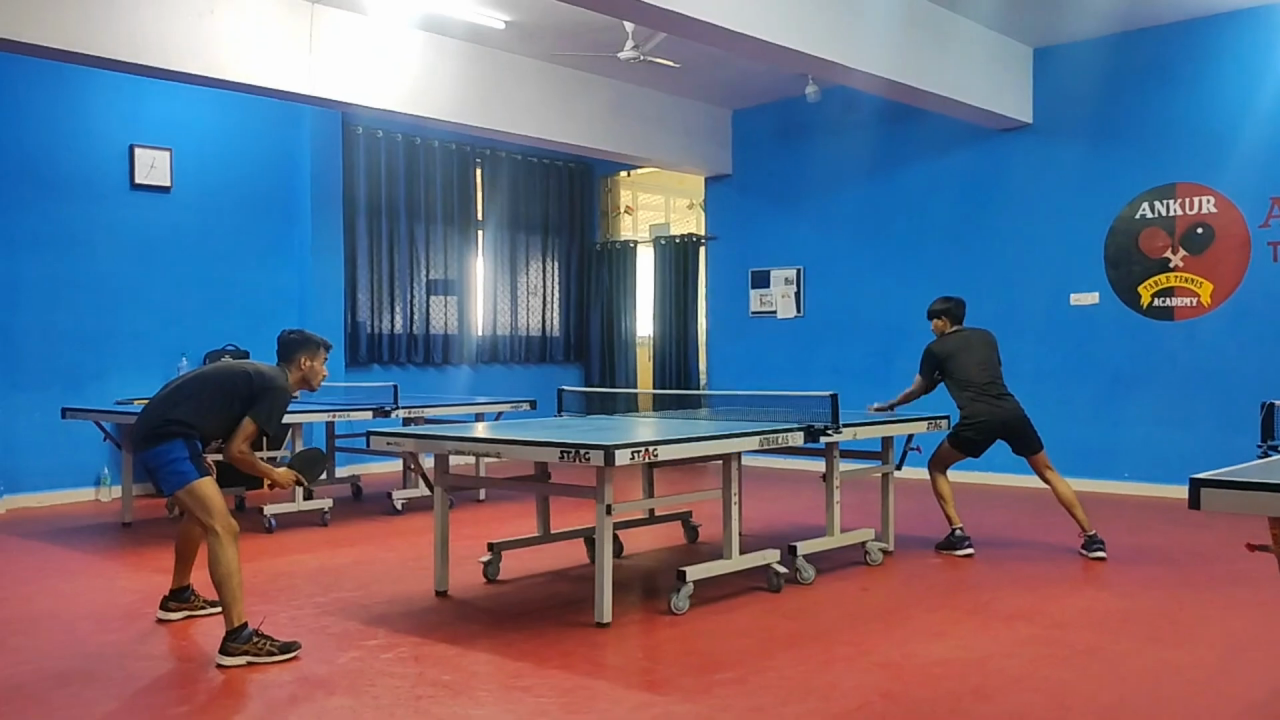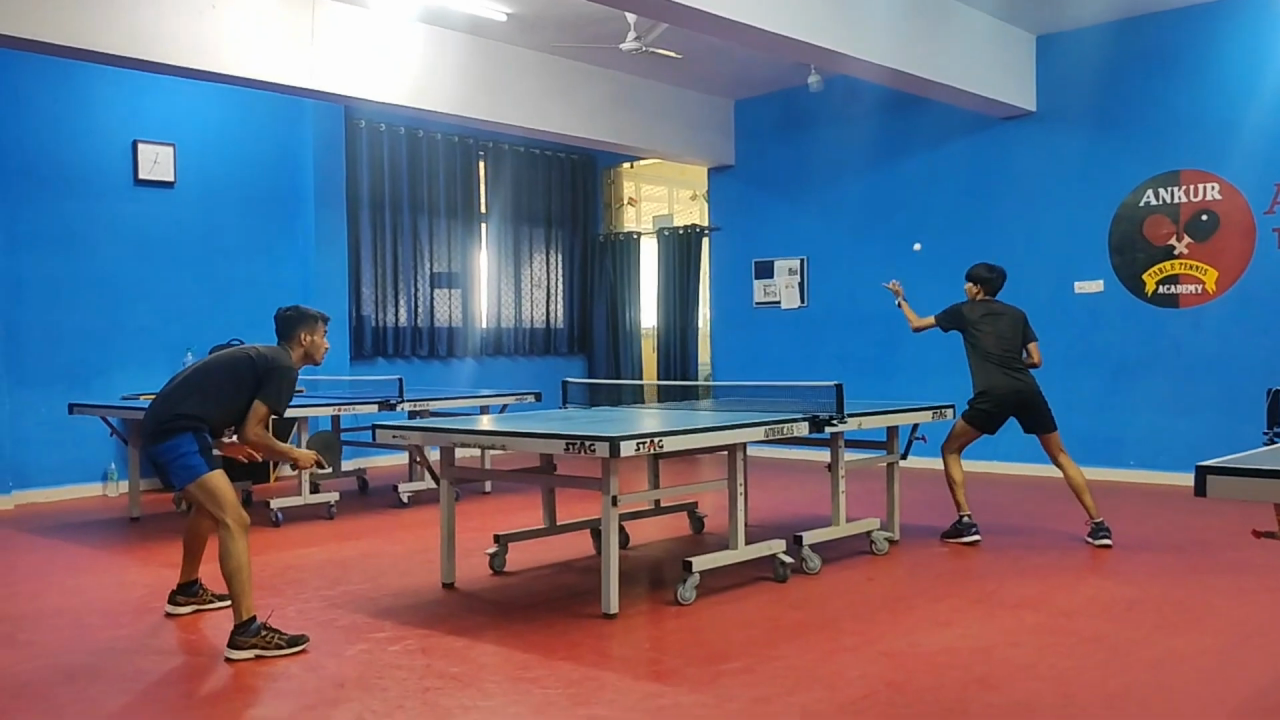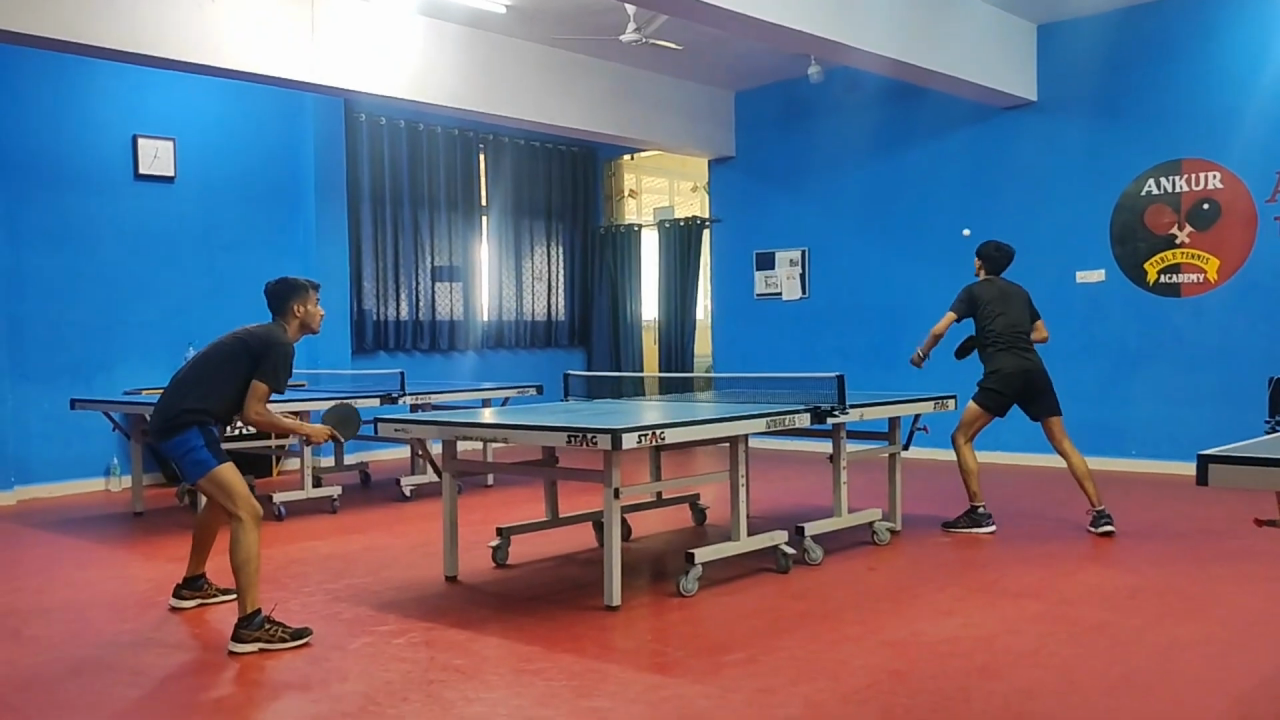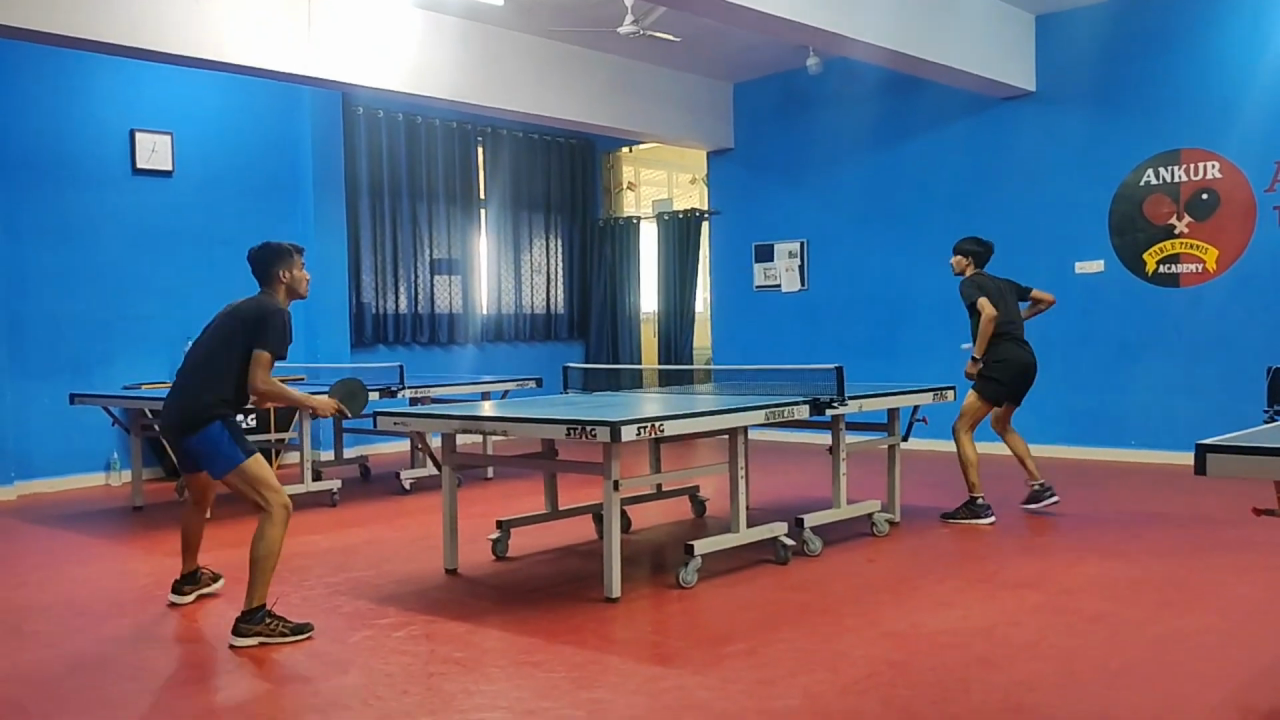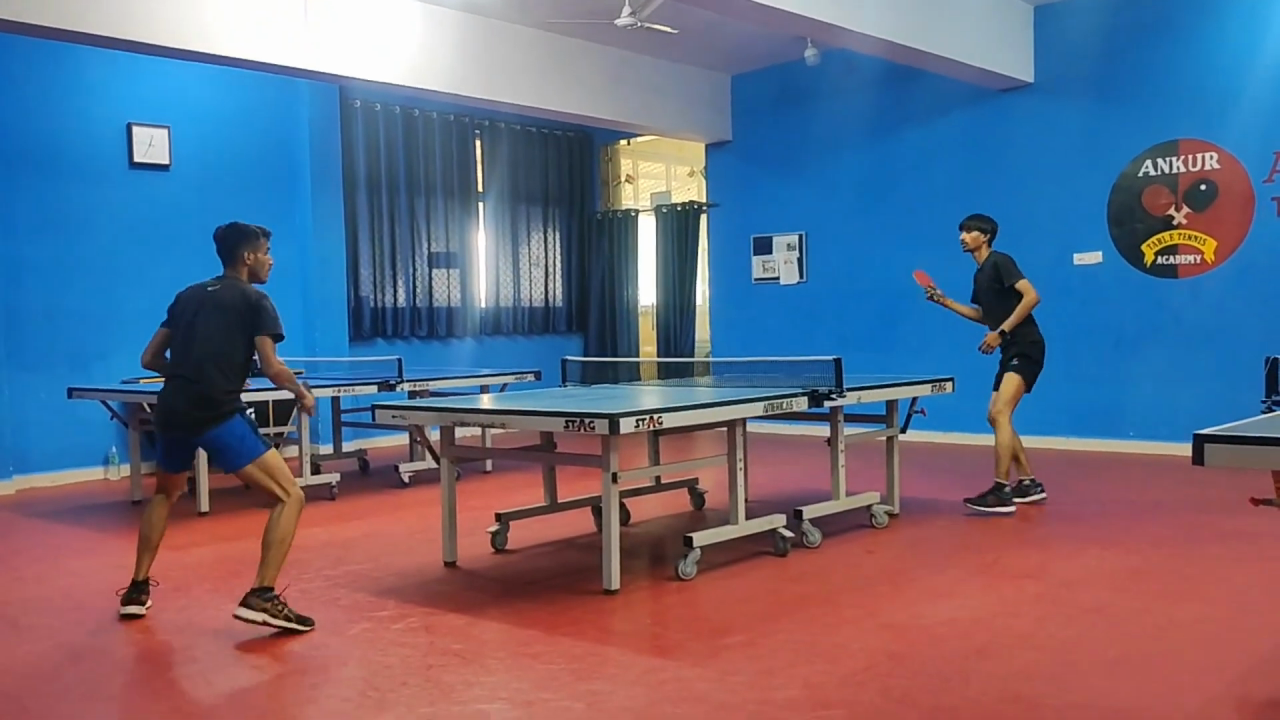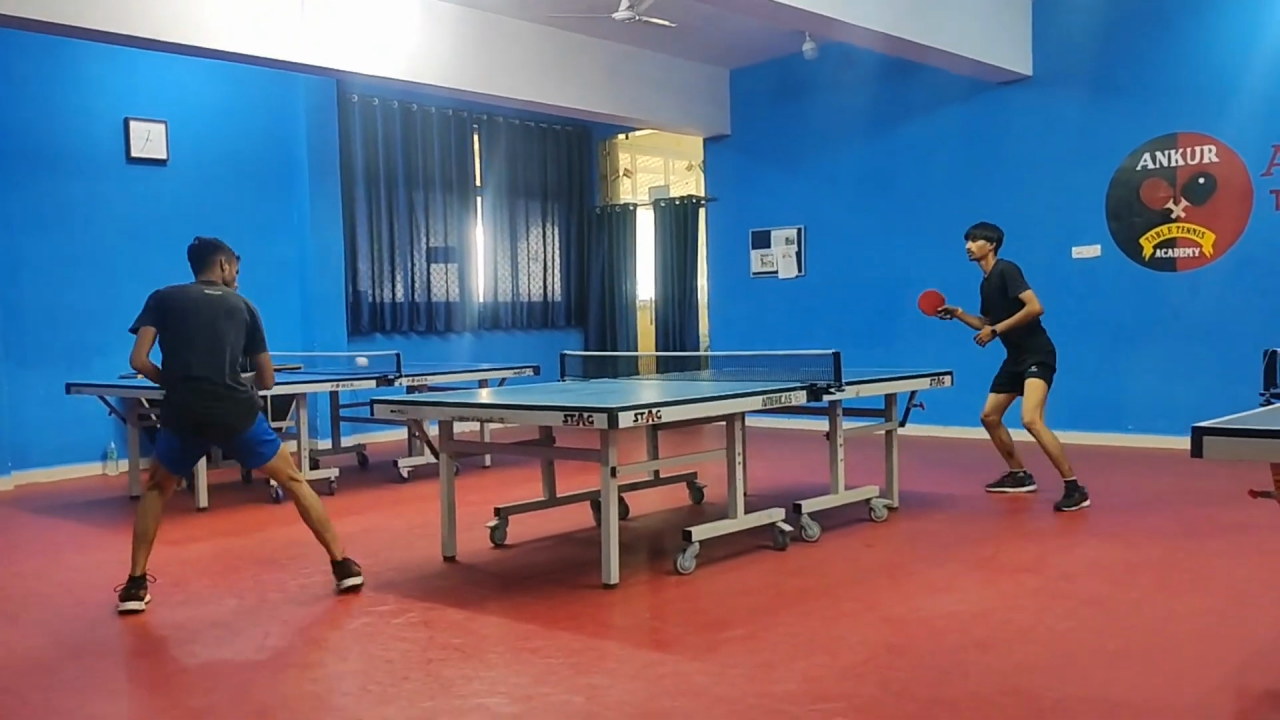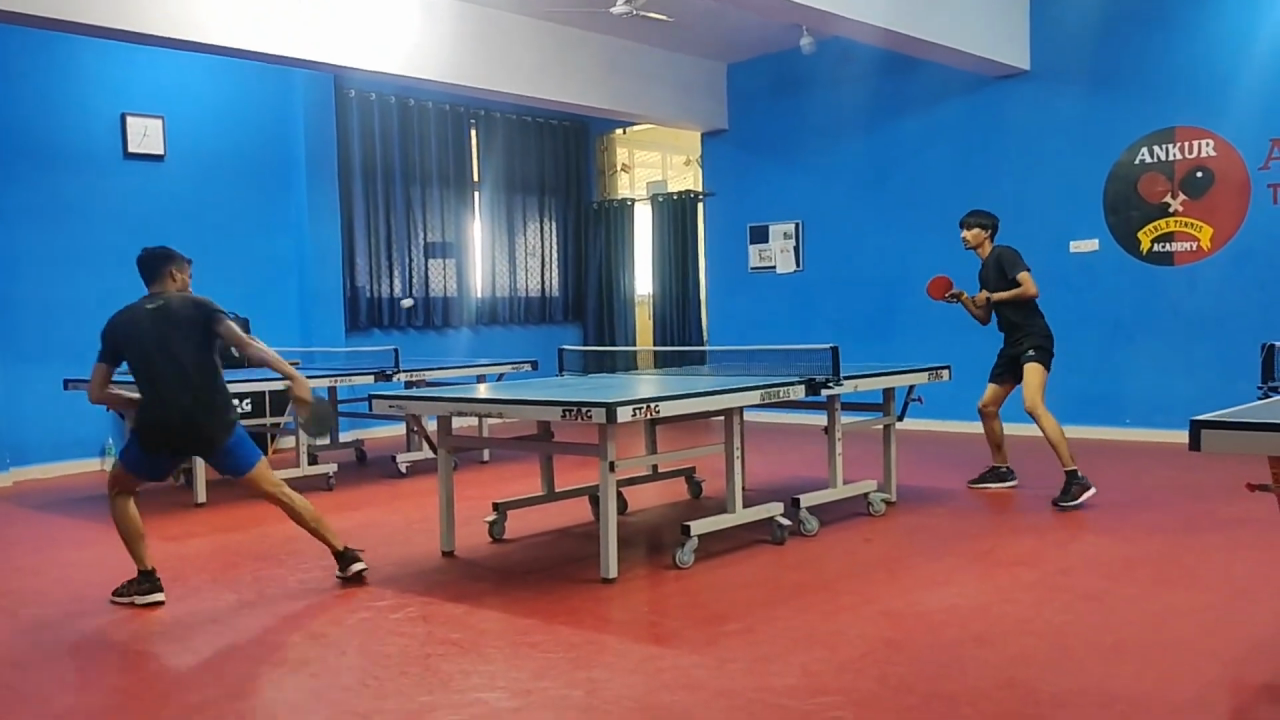
dt=0.3s
person 1, frame 1
left shoulder: (259, 375)
right shoulder: (277, 388)
right elbow: (235, 450)
left wrist: (198, 457)
right wrist: (273, 475)
left hip: (154, 433)
right hip: (167, 439)
left knee: (201, 509)
right knee: (223, 527)
left ankle: (179, 596)
right ankle: (238, 639)
person 1, frame 2
left shoulder: (261, 358)
right shoulder: (283, 368)
right elbow: (251, 434)
left wrist: (223, 443)
right wrist: (294, 454)
left hip: (161, 427)
right hip: (177, 433)
left knee: (209, 504)
right knee: (234, 520)
left ankle: (187, 590)
right ankle: (246, 632)
person 1, frame 3
left shoulder: (260, 337)
right shoulder: (279, 345)
right elbow: (253, 413)
left wrist: (281, 422)
right wrist: (305, 430)
left hip: (174, 421)
right hip: (186, 427)
left knee: (222, 499)
right knee: (246, 512)
left ankle: (192, 584)
right ankle: (250, 625)
person 1, frame 4
left shoulder: (240, 310)
right shoulder: (274, 313)
right elbow: (259, 383)
left wrist: (262, 399)
right wrist: (311, 401)
left hip: (177, 415)
right hip: (206, 419)
left knee: (201, 494)
right knee: (276, 506)
left ankle: (188, 577)
right ankle: (252, 618)
person 1, frame 5
left shoulder: (188, 296)
right shoulder: (255, 300)
left elbow: (149, 359)
right elbow: (271, 367)
right wrist: (302, 393)
left hip: (172, 410)
right hip: (219, 413)
left knee: (165, 493)
right knee: (290, 496)
left ankle: (137, 590)
right ankle: (261, 595)
person 1, frame 6
left shoulder: (163, 298)
right shoulder: (242, 306)
left elbow: (139, 362)
right elbow: (265, 378)
left hip: (184, 413)
right hip: (238, 413)
left knee: (157, 488)
right knee: (295, 483)
left ankle: (137, 584)
right ankle: (342, 564)
person 1, frame 7
left shoulder: (120, 323)
right shoulder: (198, 306)
left elbow: (96, 393)
right elbow: (243, 342)
right wrist: (294, 376)
left hip: (157, 430)
right hip: (215, 422)
left knee: (119, 489)
right knee: (276, 491)
left ankle: (146, 579)
right ankle: (345, 557)
person 2, frame 1
left shoulder: (935, 348)
right shoulder: (986, 337)
left elbow: (919, 390)
left wrist: (889, 406)
left hip: (978, 419)
right hip: (1011, 411)
left knee: (936, 467)
right knee: (1048, 472)
left ankle: (958, 536)
right ankle: (1091, 538)
person 2, frame 2
left shoulder: (964, 311)
right shoulder: (1017, 314)
left elbow: (917, 324)
right elbow: (1036, 360)
left wrist: (900, 299)
left hip: (993, 394)
right hip: (1028, 390)
left knee: (950, 450)
right knee: (1060, 456)
left ankle: (966, 522)
right ankle: (1098, 525)
person 2, frame 3
left shoulder: (974, 291)
right shoulder: (1021, 292)
left elbow: (940, 329)
right elbow: (1042, 334)
left wrist: (922, 352)
left hip: (1002, 375)
right hip: (1034, 371)
left knee: (961, 438)
right knee: (1062, 443)
left ankle: (978, 513)
right ankle: (1099, 513)
person 2, frame 4
left shoulder: (969, 283)
right shoulder: (1003, 283)
left elbow: (989, 313)
right elbow: (1049, 300)
left wrist: (975, 357)
left hip: (1005, 364)
right hip: (1025, 362)
left knee: (962, 428)
right knee: (1001, 424)
left ankle: (978, 504)
right ankle: (1040, 487)
person 2, frame 5
left shoulder: (1000, 261)
right shoulder: (980, 274)
left elbow: (1032, 297)
right elbow: (984, 315)
left wrist: (1001, 332)
right wrist: (945, 301)
left hip: (1026, 346)
right hip: (1014, 350)
left knee: (999, 413)
right knee: (996, 416)
left ankle: (1000, 491)
right ankle: (1029, 483)
person 2, frame 6
left shoulder: (1007, 270)
right shoulder: (986, 283)
left elbow: (1035, 308)
right elbow: (986, 324)
left wrist: (995, 330)
right wrist: (958, 314)
left hip: (1037, 355)
right hip: (1015, 358)
left knee: (1032, 420)
right knee: (990, 416)
left ankle: (1074, 487)
right ankle: (1020, 474)
person 2, frame 7
left shoulder: (1005, 254)
right shoulder: (984, 271)
left elbow: (1031, 290)
right elbow: (984, 317)
left wrist: (992, 297)
right wrist: (964, 299)
left hip: (1034, 340)
right hip: (1012, 345)
left knee: (1033, 406)
right knee: (987, 407)
left ankle: (1075, 478)
right ankle: (1001, 469)
